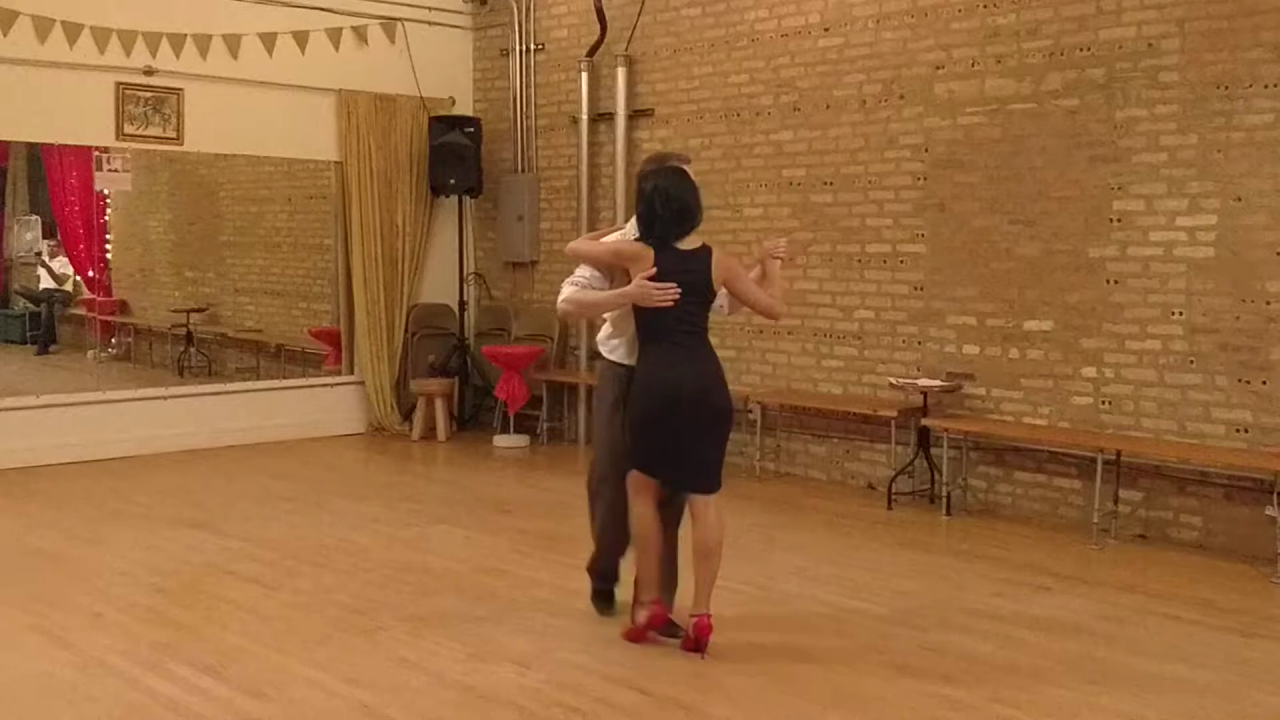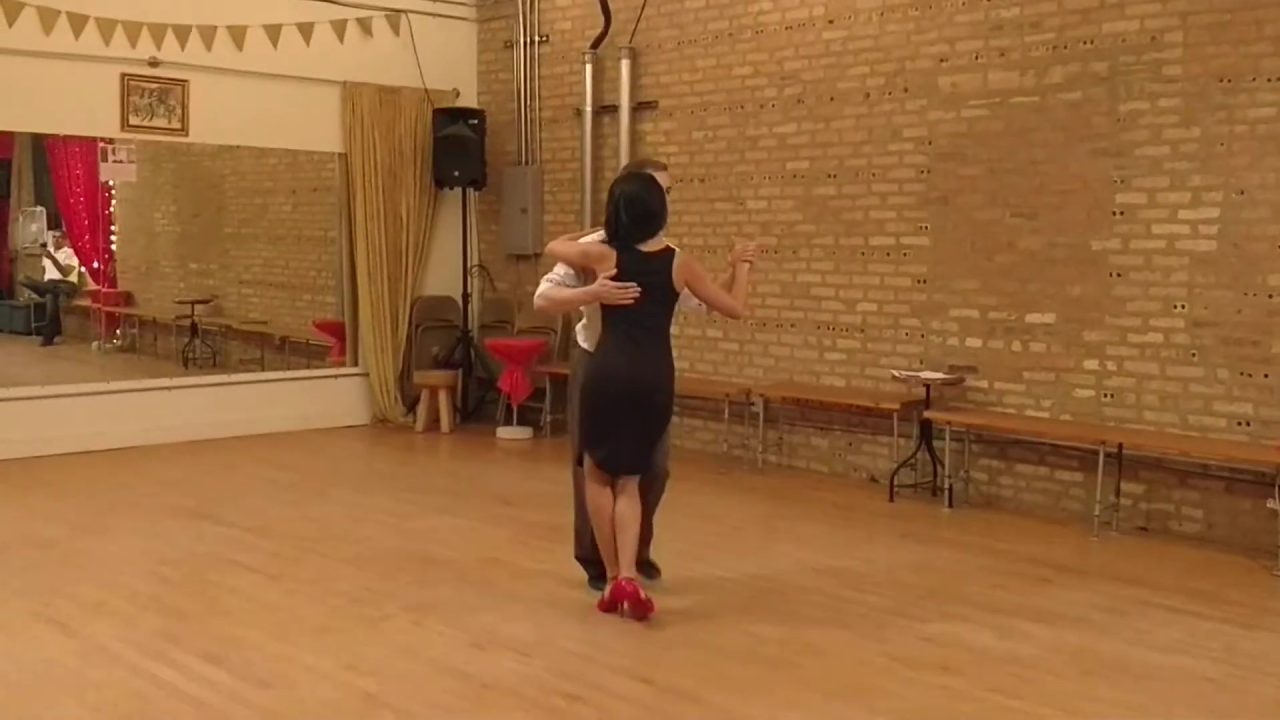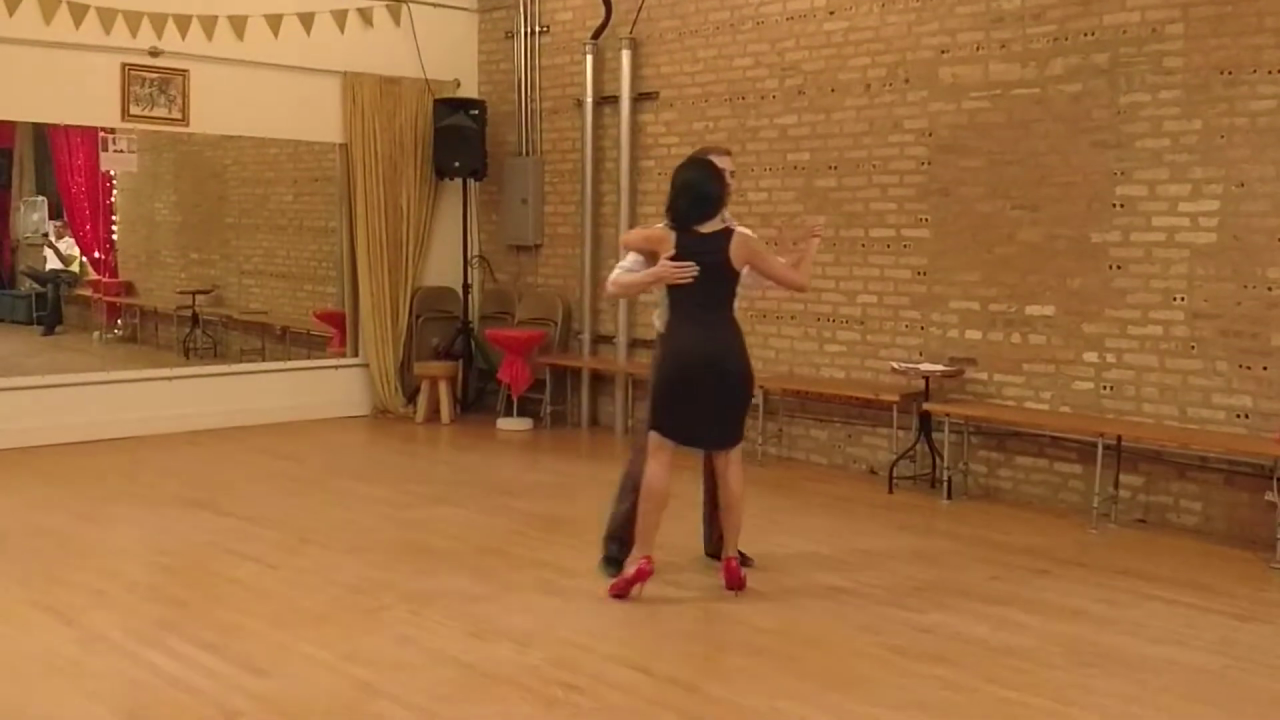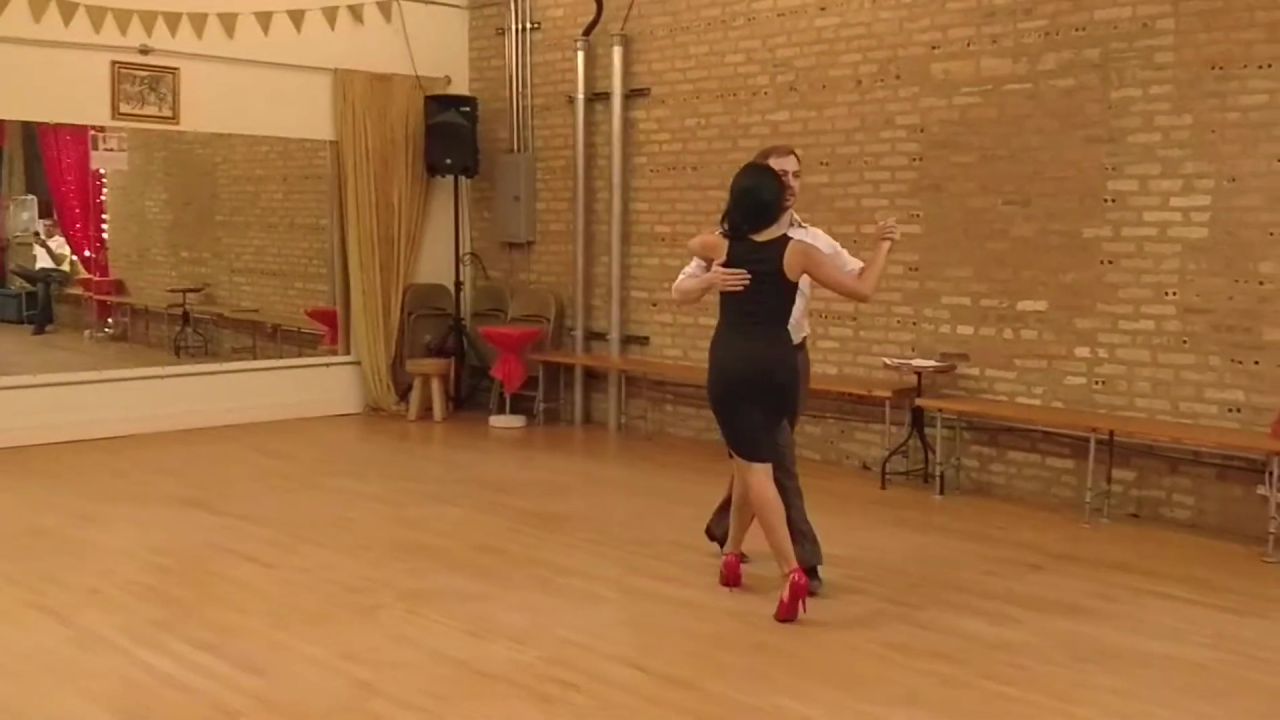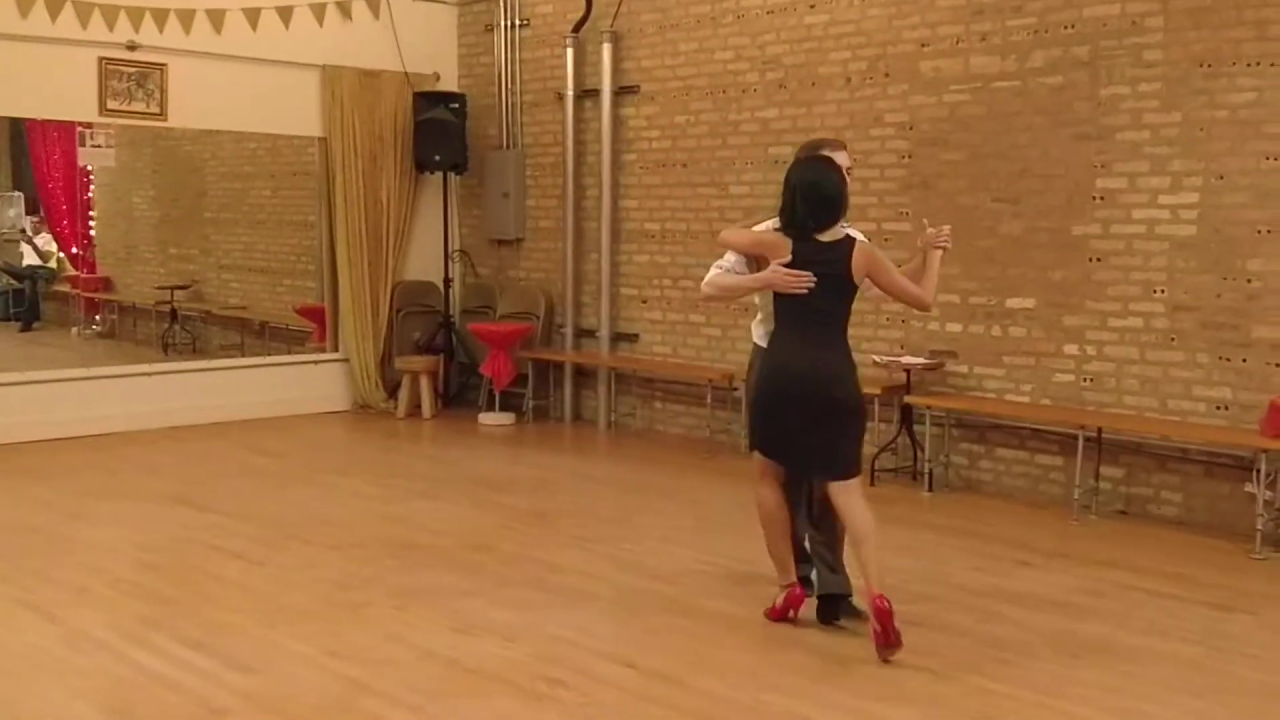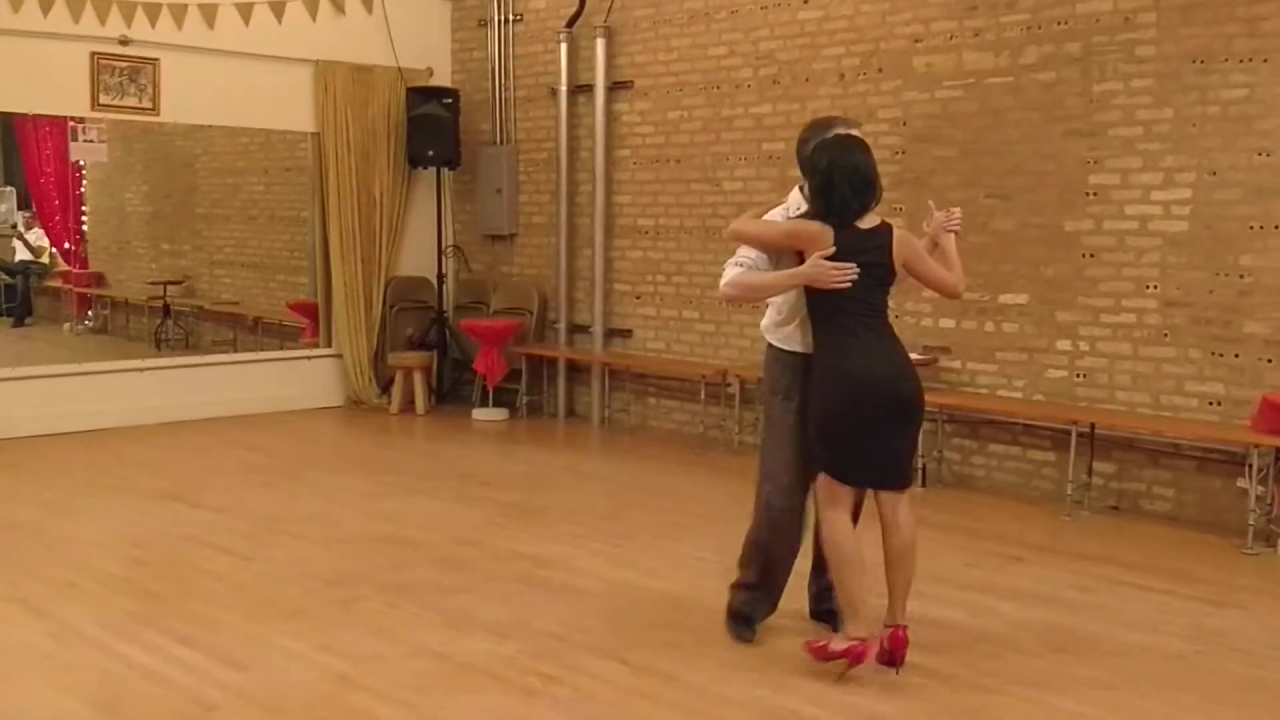
dt=0.7s
person 1, frame 1
left shoulder: (637, 255)
right shoulder: (715, 261)
left elbow: (575, 247)
right elbow: (773, 307)
left wrist: (611, 235)
right wrist: (772, 262)
left hip: (657, 382)
right hip: (707, 384)
left knee: (642, 491)
right knee: (704, 499)
left ankle: (652, 603)
right ankle: (701, 615)
person 1, frame 2
left shoulder: (603, 256)
right shoulder: (679, 263)
left elbow: (554, 247)
right elbow: (735, 308)
left wrist: (591, 235)
right wrist: (743, 266)
left hip: (608, 372)
right hip: (654, 377)
left knee: (597, 477)
right knee: (627, 482)
left ankle: (615, 580)
right ankle: (630, 574)
person 1, frame 3
left shoulder: (665, 239)
right shoulder: (739, 243)
left elbow: (624, 239)
right elbow: (798, 281)
right wrist: (812, 241)
left hip: (681, 352)
right hip: (727, 353)
left knee: (659, 453)
right knee: (728, 458)
left ankle: (640, 558)
right ankle: (731, 561)
person 1, frame 4
left shoulder: (721, 246)
right shoulder: (797, 252)
left elbow: (692, 244)
right elbow: (862, 290)
right wrist: (884, 244)
left hip: (730, 363)
right hip: (777, 363)
left knee: (755, 468)
right knee: (752, 460)
left ankle: (792, 572)
right ankle: (732, 555)
person 1, frame 5
left shoulder: (779, 245)
right shoulder: (861, 253)
left elbow: (725, 236)
right elbow: (922, 298)
right wrist: (934, 252)
left hip: (782, 371)
right hip: (835, 376)
left knee: (769, 479)
right knee: (846, 492)
left ankle: (789, 586)
right ankle: (876, 595)
person 1, frame 6
left shoulder: (812, 234)
right shoulder: (895, 239)
left elbow: (736, 229)
right elbow: (954, 285)
left wrist: (763, 214)
right wrist: (946, 236)
left hip: (843, 378)
right hip: (895, 375)
left knee: (834, 502)
right knee: (895, 500)
left ankle: (853, 631)
right ankle: (895, 627)
person 2, frame 1
right shoulder: (617, 248)
left elbow: (726, 302)
right elbow: (568, 302)
left wrist: (762, 268)
right wrist: (629, 296)
right hip: (623, 378)
left knee: (668, 494)
right knee: (614, 490)
right ankle: (604, 577)
person 2, frame 2
right shoulder: (592, 249)
left elbow: (704, 301)
right elbow: (543, 298)
left wrist: (734, 270)
right wrist: (593, 293)
left knee: (653, 467)
left ankle: (635, 549)
right ankle: (596, 563)
person 2, frame 3
left shoulder: (739, 238)
right elbow: (615, 285)
right wrist: (655, 275)
right knee: (654, 449)
left ankle: (717, 541)
right ankle: (618, 542)
person 2, frame 4
left shoulder: (814, 240)
left elbow: (860, 280)
right elbow: (680, 291)
right wrist: (711, 281)
left hip: (792, 357)
right knee: (778, 458)
left ankle: (722, 525)
right ankle: (804, 558)
person 2, frame 5
left shoulder: (851, 242)
right shoulder: (766, 236)
right elbow: (711, 286)
left wrist: (924, 256)
right wrist: (764, 280)
right knee: (780, 476)
left ankle: (832, 590)
right ankle: (796, 570)
person 2, frame 6
right shoulder: (782, 226)
right elbow: (730, 288)
right wrist: (802, 276)
right hip: (794, 366)
right knee: (783, 489)
left ankle: (825, 597)
right ankle: (748, 600)
